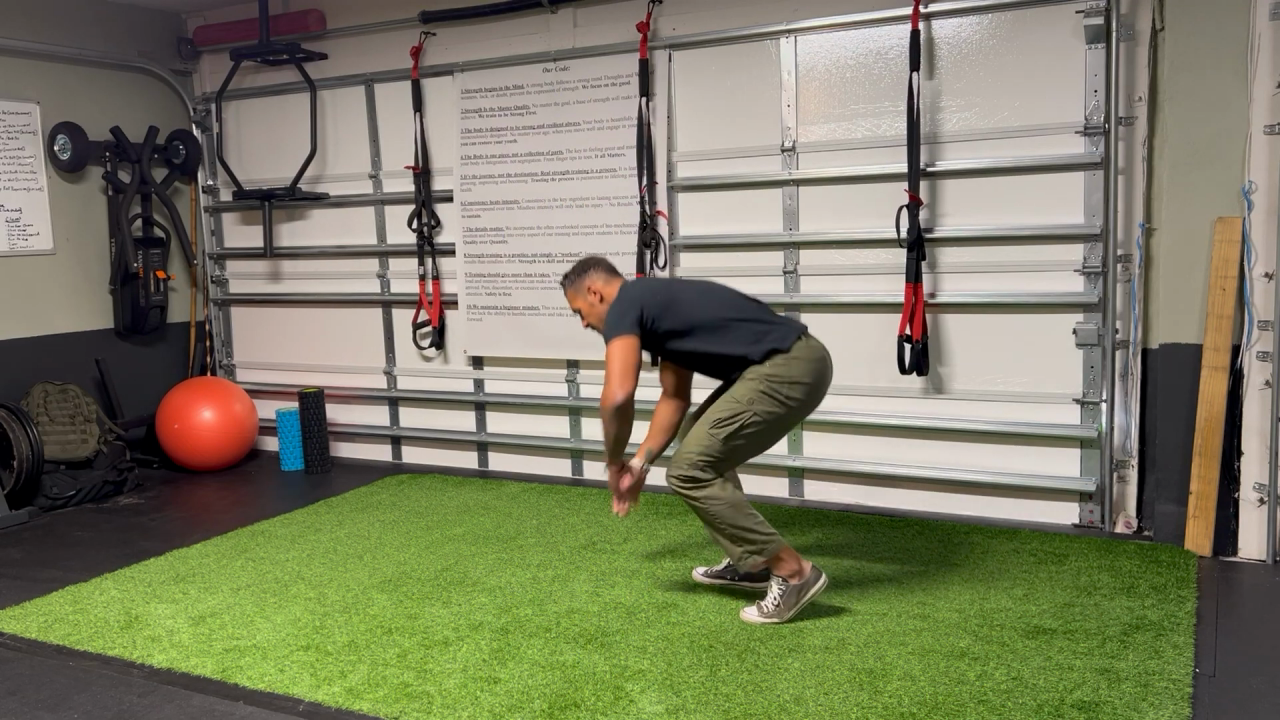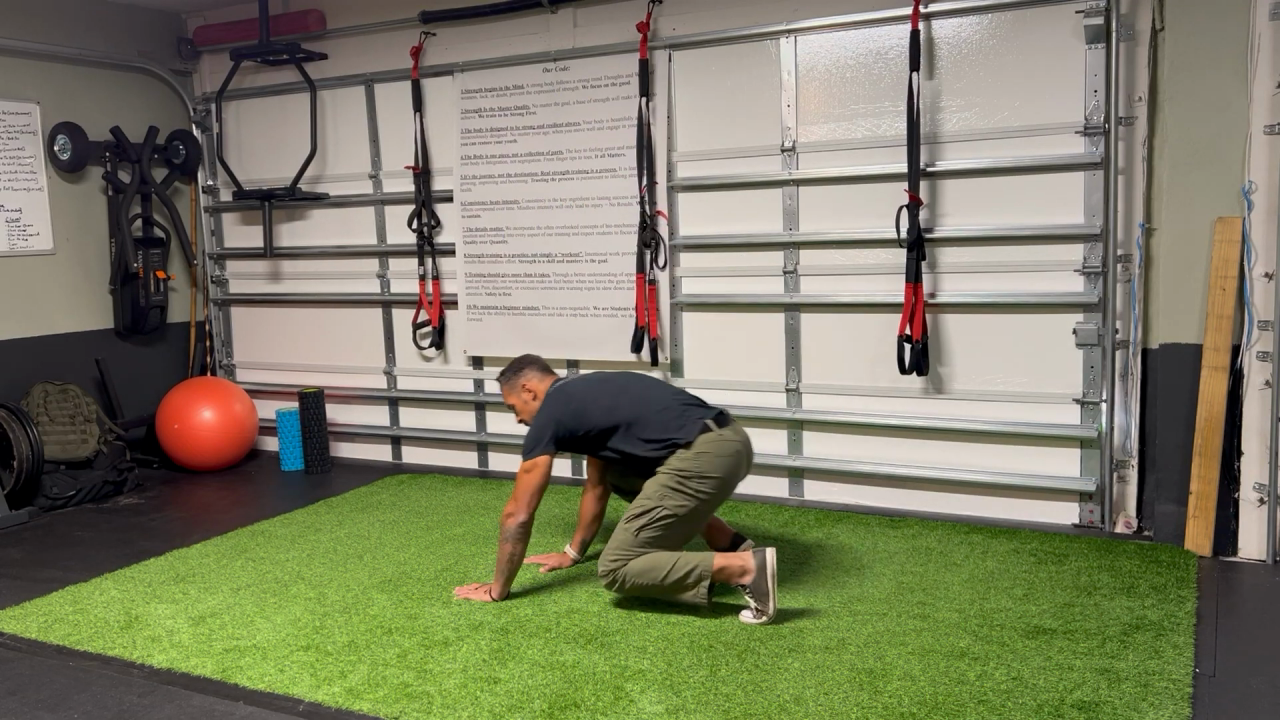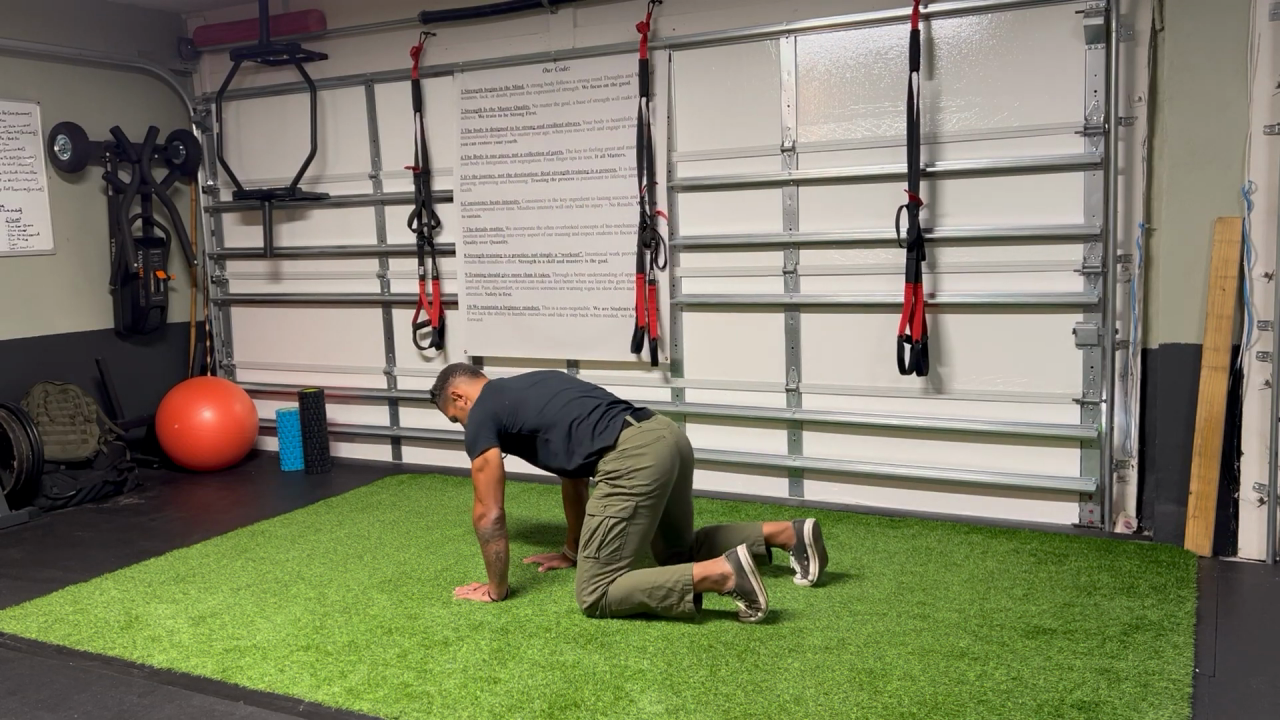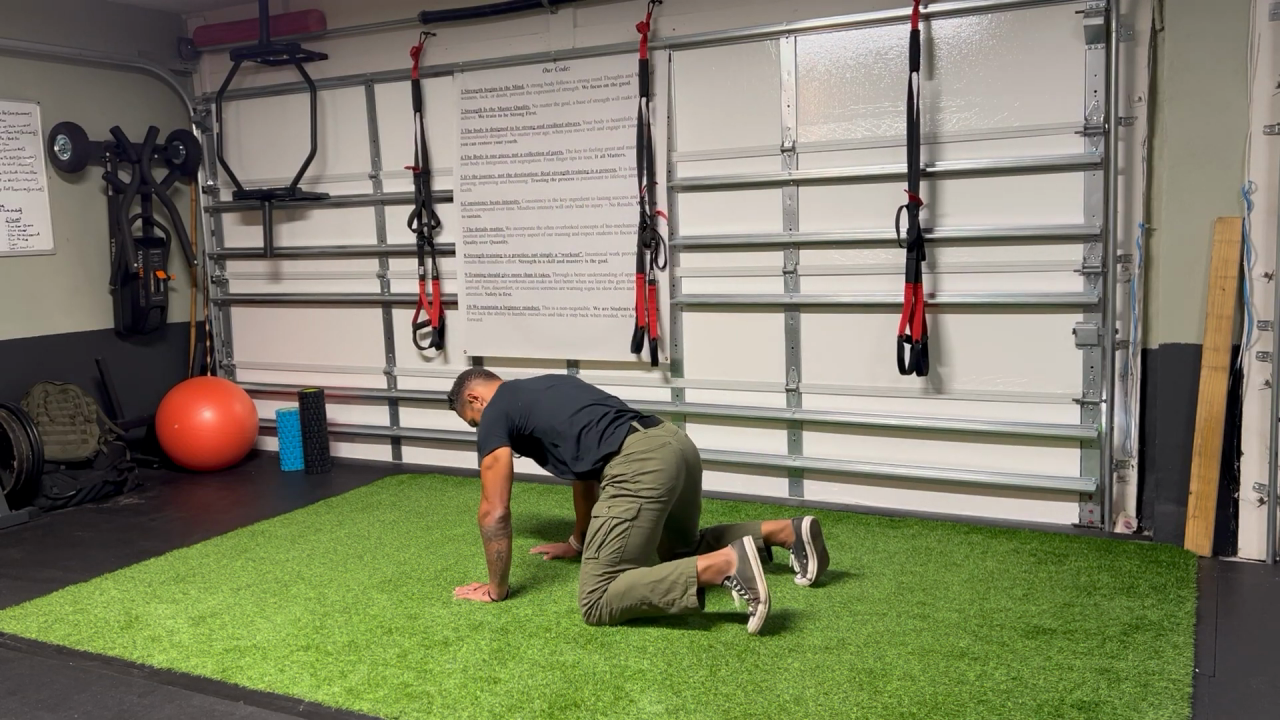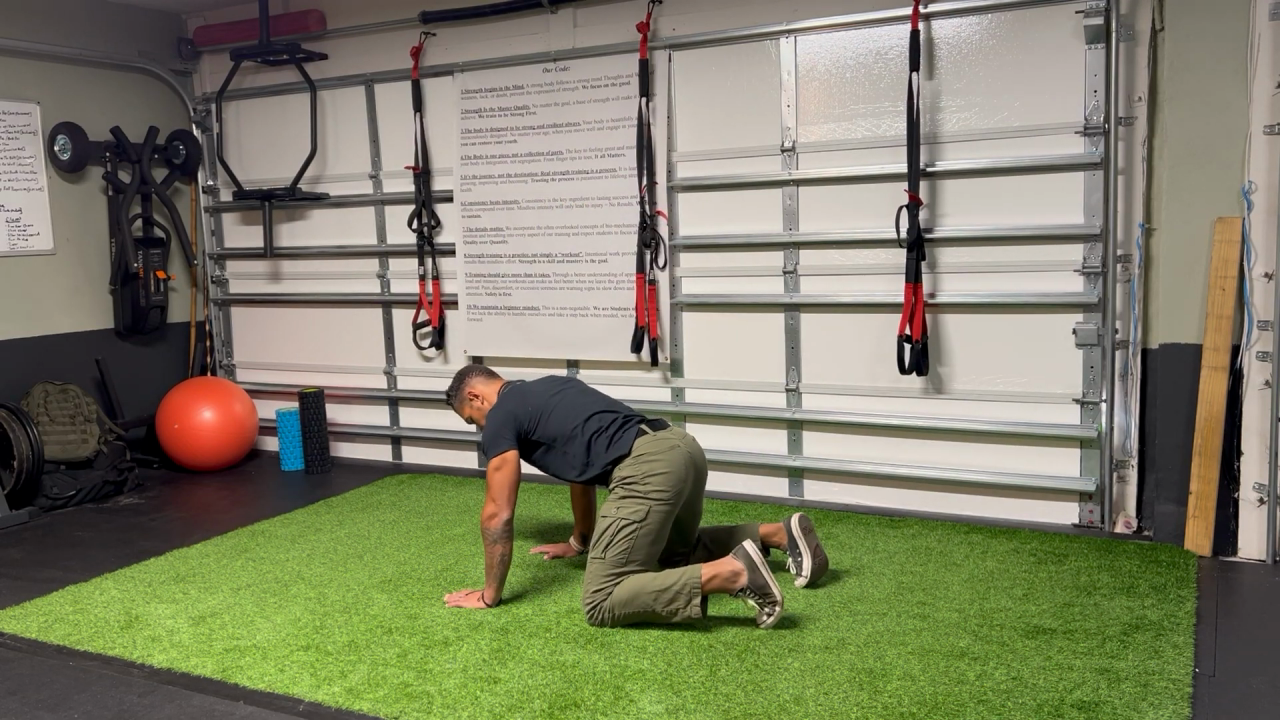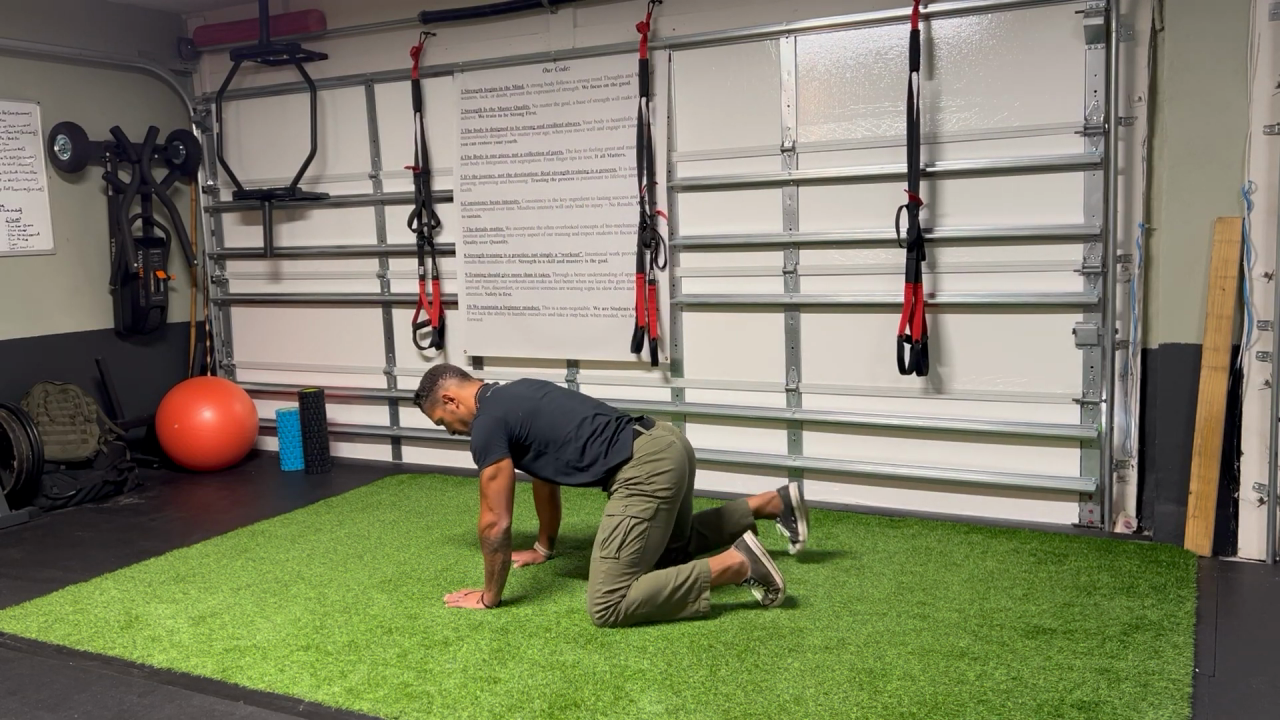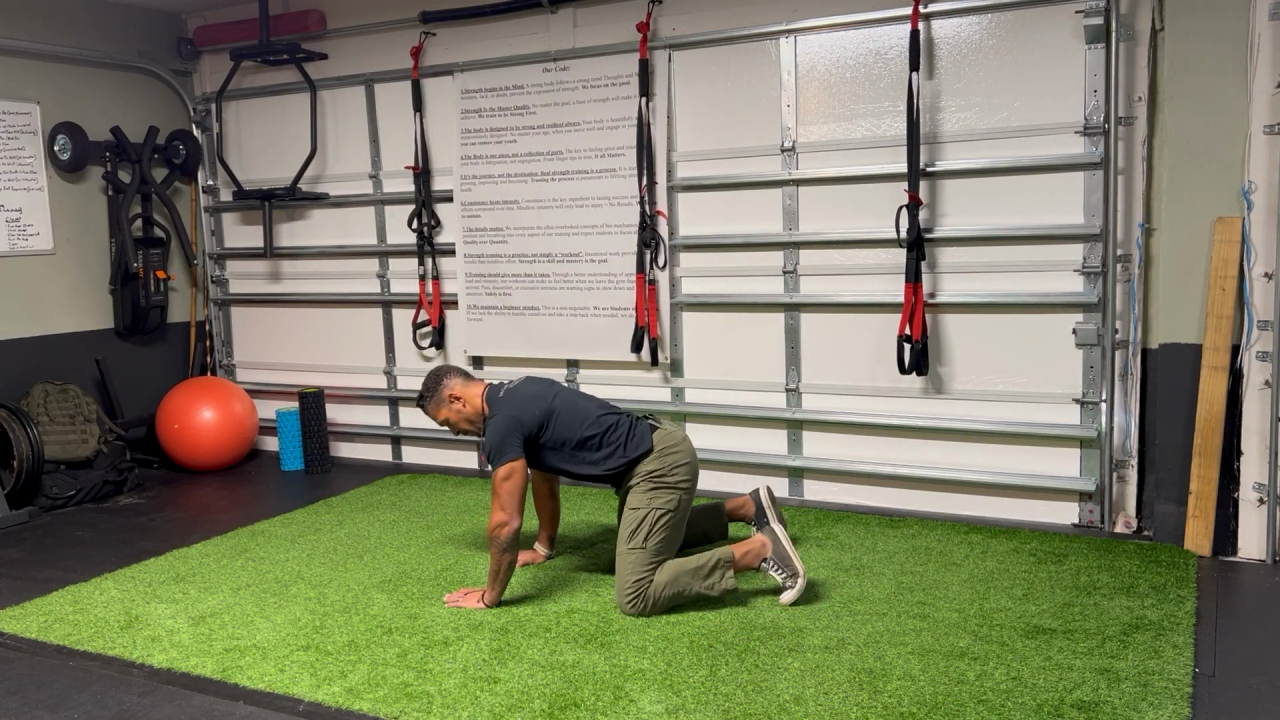
dt=0.7s
person 1, frame 1
left shoulder: (624, 307)
right shoulder: (652, 304)
left elbow: (618, 396)
right elbow: (674, 398)
left wrist: (617, 467)
right wrist: (638, 465)
left hip: (789, 369)
right hip: (793, 362)
left knee: (688, 472)
right knee: (698, 442)
left ankle: (793, 571)
right ankle: (748, 562)
person 1, frame 2
left shoulder: (550, 415)
right shoulder: (588, 393)
left elbow: (519, 513)
right elbow: (597, 485)
left wrist: (498, 588)
right wrist: (572, 551)
left hip: (706, 456)
right hip: (726, 443)
left knee: (616, 569)
right knee: (617, 473)
left ankle: (743, 568)
right ankle: (727, 542)
person 1, frame 3
left shoulder: (482, 415)
right shoulder: (529, 388)
left elbow: (489, 514)
right elbow: (574, 473)
left wrist: (496, 588)
right wrist: (572, 552)
left hip: (634, 459)
right hip: (666, 436)
left knee: (596, 597)
right knee: (677, 551)
left ankle: (722, 574)
right ankle: (788, 533)
person 1, frame 4
left shoulder: (495, 414)
right shoulder: (544, 389)
left elbow: (494, 511)
left wrist: (497, 587)
right wrist: (576, 542)
left hip: (639, 466)
right hip: (675, 444)
left knee: (597, 602)
right knee: (681, 549)
left ankle: (726, 564)
right ankle: (788, 532)
person 1, frame 5
left shoulder: (501, 417)
right shoulder: (546, 390)
left elbow: (498, 514)
left wrist: (490, 594)
right wrist: (579, 542)
left hip: (648, 470)
right hip: (682, 448)
left knee: (601, 605)
right knee: (677, 552)
left ankle: (729, 572)
right ankle: (780, 533)
person 1, frame 6
left shoulder: (489, 424)
right shoulder: (516, 396)
left elbow: (495, 523)
right elbow: (546, 476)
left wrist: (490, 596)
right wrist: (543, 548)
left hip: (645, 469)
right hip: (666, 443)
left knee: (608, 607)
right knee: (674, 546)
left ankle: (736, 564)
right ankle: (772, 502)
person 1, frame 7
left shoulder: (502, 423)
right shoulder: (516, 396)
left elbow: (506, 522)
right elbow: (545, 478)
left wrist: (490, 596)
right wrist: (543, 547)
left hip: (658, 464)
right hip: (661, 447)
left knee: (637, 594)
right knee: (655, 536)
left ankle: (759, 549)
right ankle: (747, 506)
